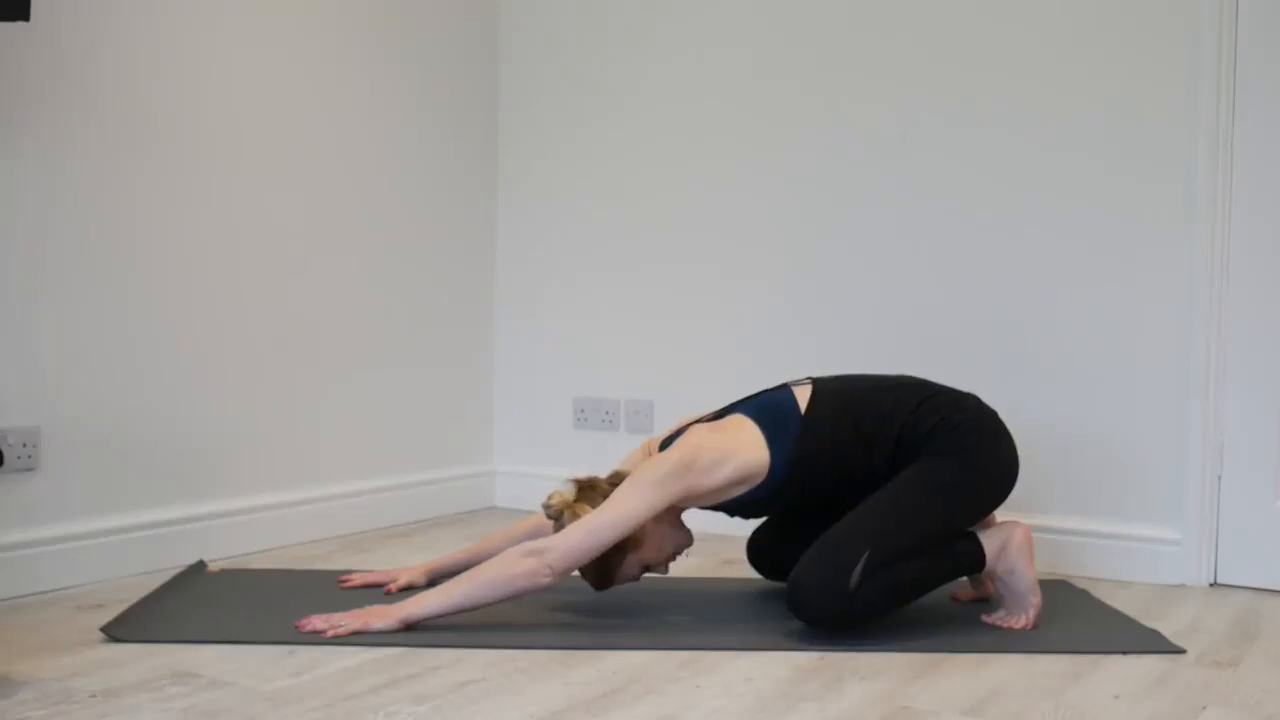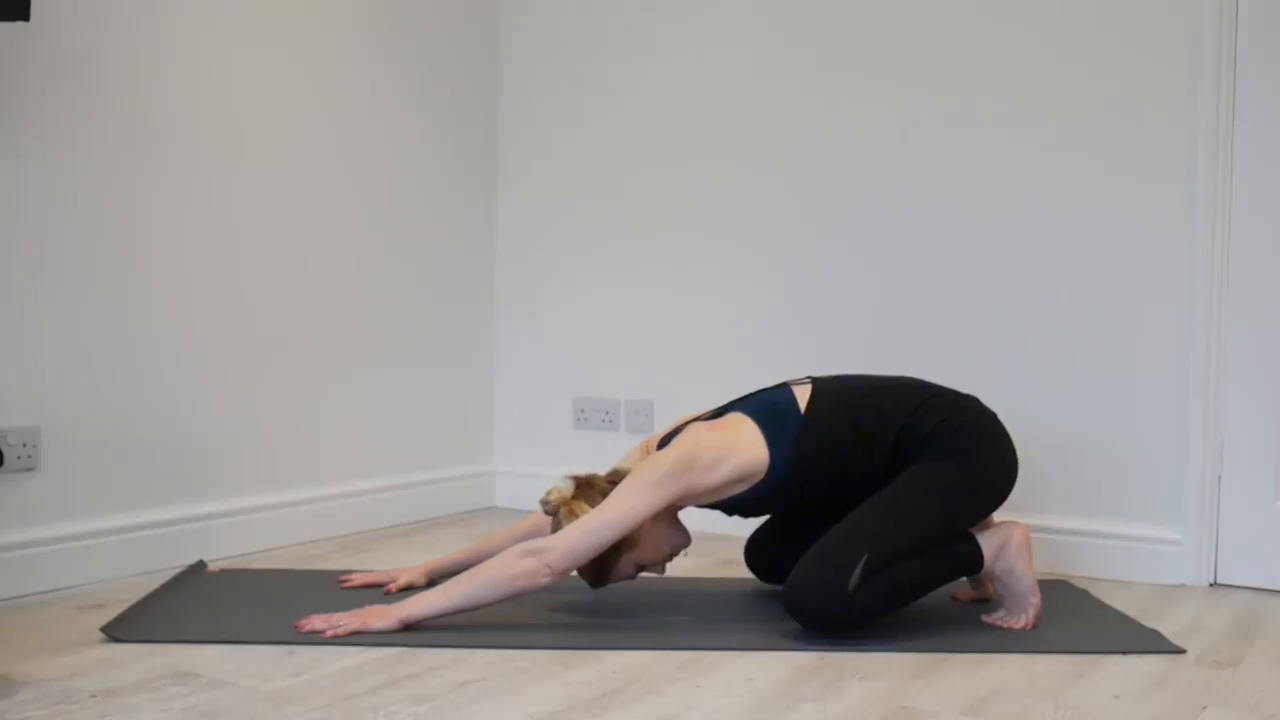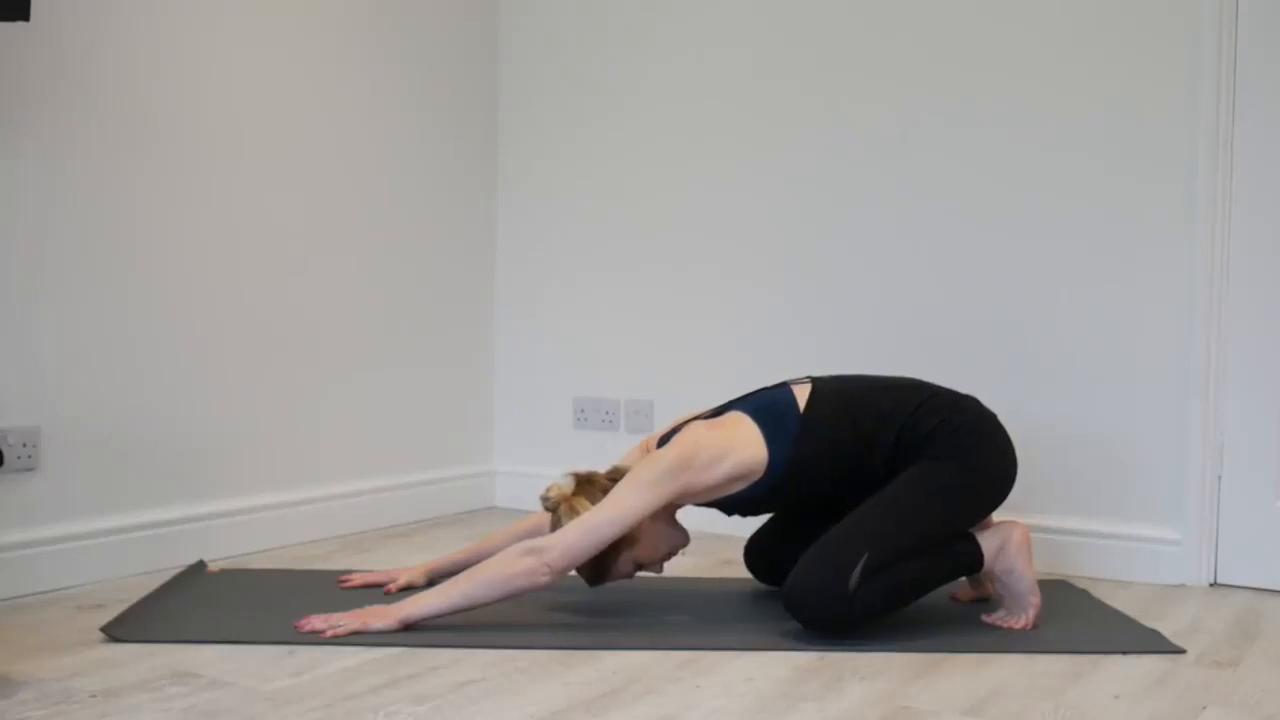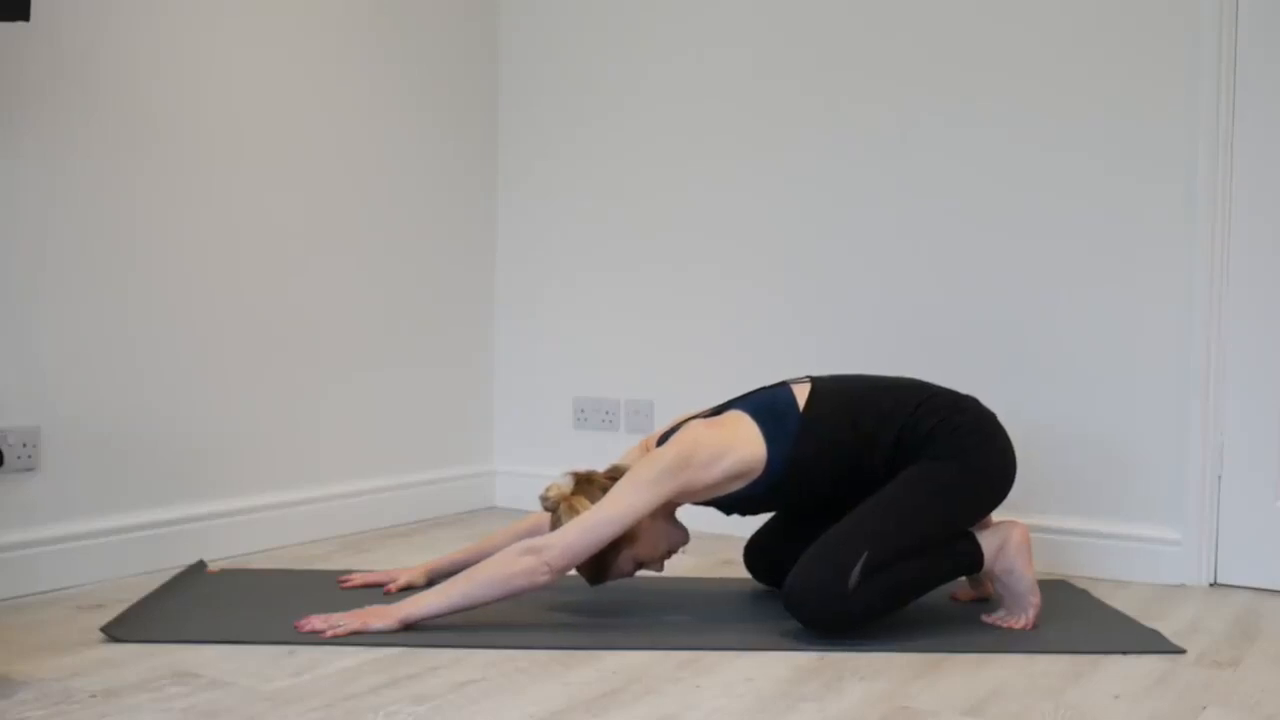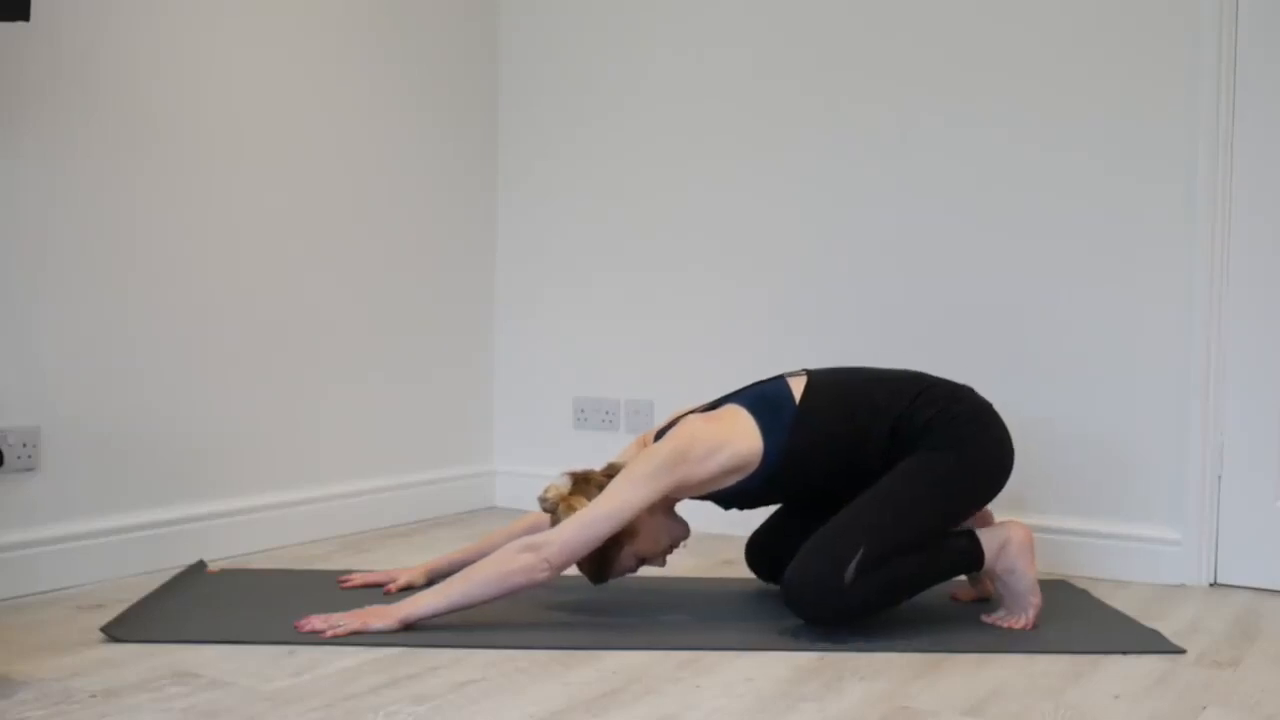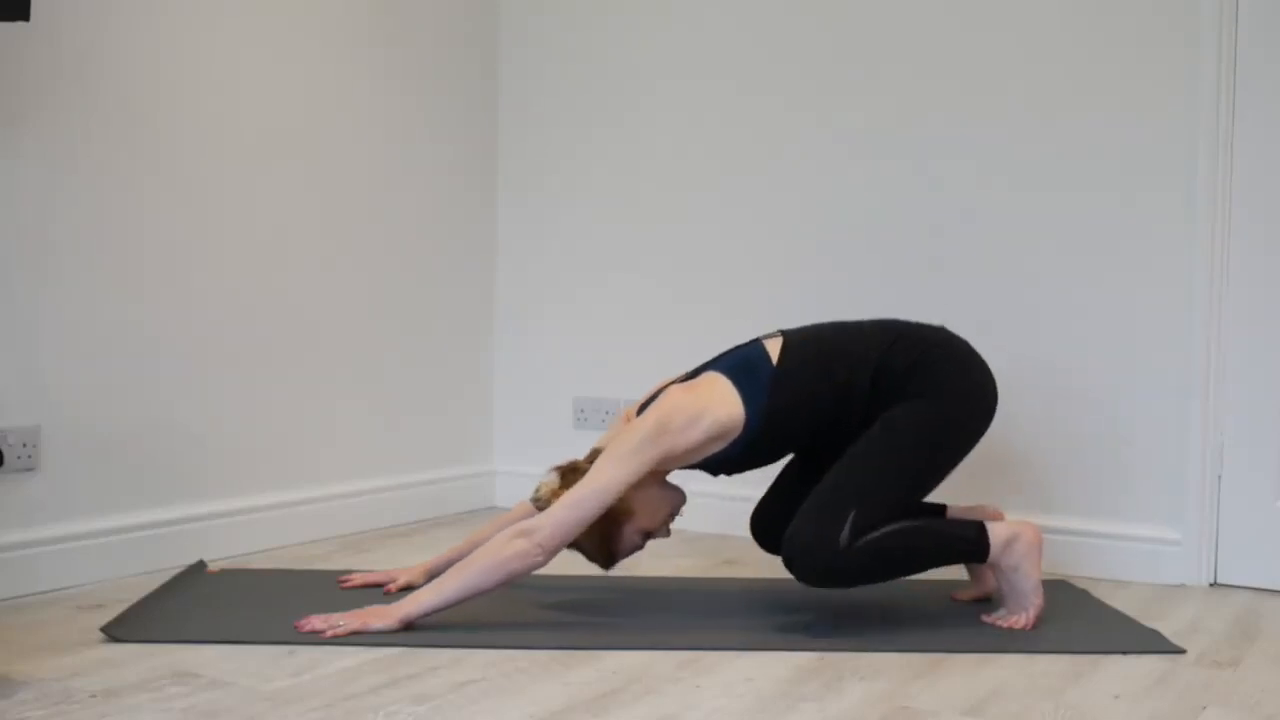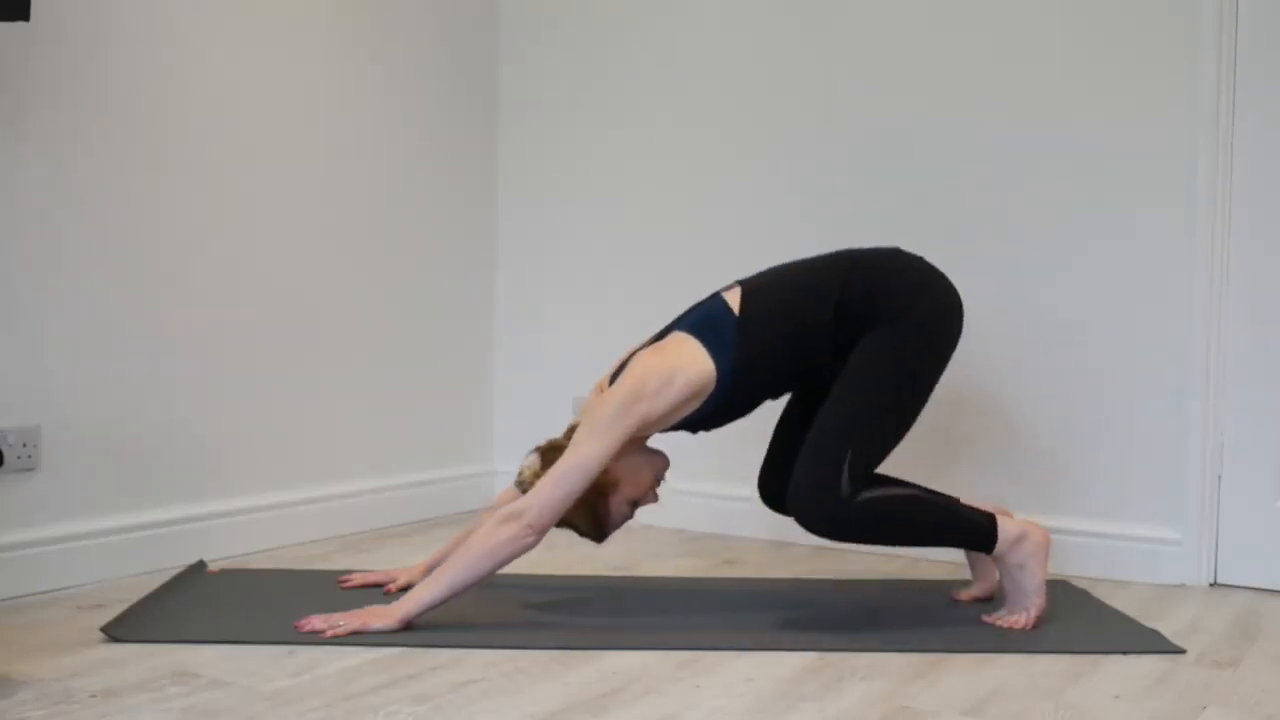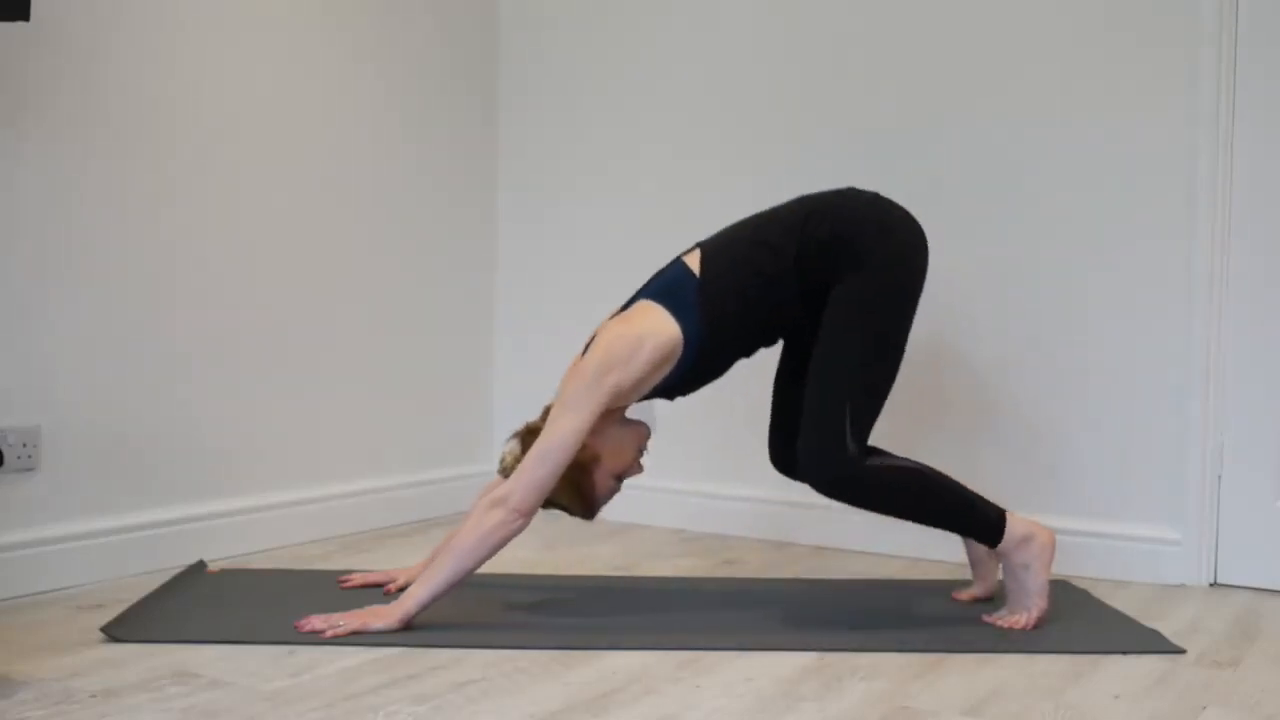
dt=0.4s
person 1, frame 1
left shoulder: (680, 471)
right shoulder: (660, 458)
left elbow: (541, 562)
right elbow: (549, 527)
left wrist: (401, 614)
right wrist: (429, 569)
left hip: (961, 441)
right hip: (906, 441)
left knee: (821, 596)
right knee: (774, 555)
left ankle: (992, 547)
right ankle: (956, 533)
person 1, frame 2
left shoulder: (680, 467)
right shoulder: (657, 456)
left elbow: (540, 561)
right elbow: (546, 524)
left wrist: (401, 614)
right wrist: (428, 569)
left hip: (961, 444)
right hip: (906, 444)
left knee: (819, 599)
right knee: (772, 557)
left ankle: (990, 547)
right ankle: (957, 533)
person 1, frame 3
left shoulder: (679, 467)
right shoulder: (660, 454)
left elbow: (542, 560)
right elbow: (549, 525)
left wrist: (402, 614)
right wrist: (428, 570)
left hip: (960, 446)
right hip: (904, 445)
left knee: (820, 599)
right knee: (771, 561)
left ankle: (990, 550)
right ankle: (953, 535)
person 1, frame 4
left shoulder: (681, 465)
right shoulder: (659, 455)
left elbow: (540, 559)
right elbow: (547, 523)
left wrist: (402, 614)
right wrist: (428, 570)
left hip: (959, 445)
right hip: (904, 445)
left knee: (820, 598)
right knee: (770, 562)
left ankle: (990, 548)
right ankle: (955, 533)
person 1, frame 5
left shoulder: (678, 462)
right shoulder: (661, 449)
left elbow: (541, 557)
right elbow: (546, 523)
left wrist: (402, 613)
right wrist: (427, 570)
left hip: (957, 437)
right hip: (900, 437)
left knee: (818, 592)
right knee: (771, 558)
left ankle: (991, 547)
right ankle: (952, 529)
person 1, frame 6
left shoulder: (661, 434)
right shoulder: (647, 426)
left elbow: (535, 541)
right elbow: (538, 510)
left wrist: (402, 612)
right wrist: (423, 568)
left hip: (938, 381)
right hip: (891, 386)
left knee: (816, 553)
right knee: (776, 530)
left ankle: (1000, 541)
right ankle: (965, 523)
person 1, frame 7
left shoulder: (636, 400)
right shoulder: (624, 394)
left elbow: (523, 522)
right elbow: (524, 496)
left wrist: (402, 610)
right wrist: (422, 568)
left hip: (901, 305)
right hip: (861, 316)
left knee: (823, 502)
right knee: (784, 490)
left ankle: (1008, 537)
right ankle: (977, 521)
person 1, frame 8
left shoulder: (606, 374)
right shoulder: (604, 371)
left elbow: (511, 505)
right elbow: (512, 487)
left wrist: (402, 609)
right wrist: (419, 570)
left hip: (863, 245)
right hip: (829, 260)
left knee: (831, 462)
right knee: (794, 455)
left ankle: (1014, 537)
right ankle: (981, 527)
